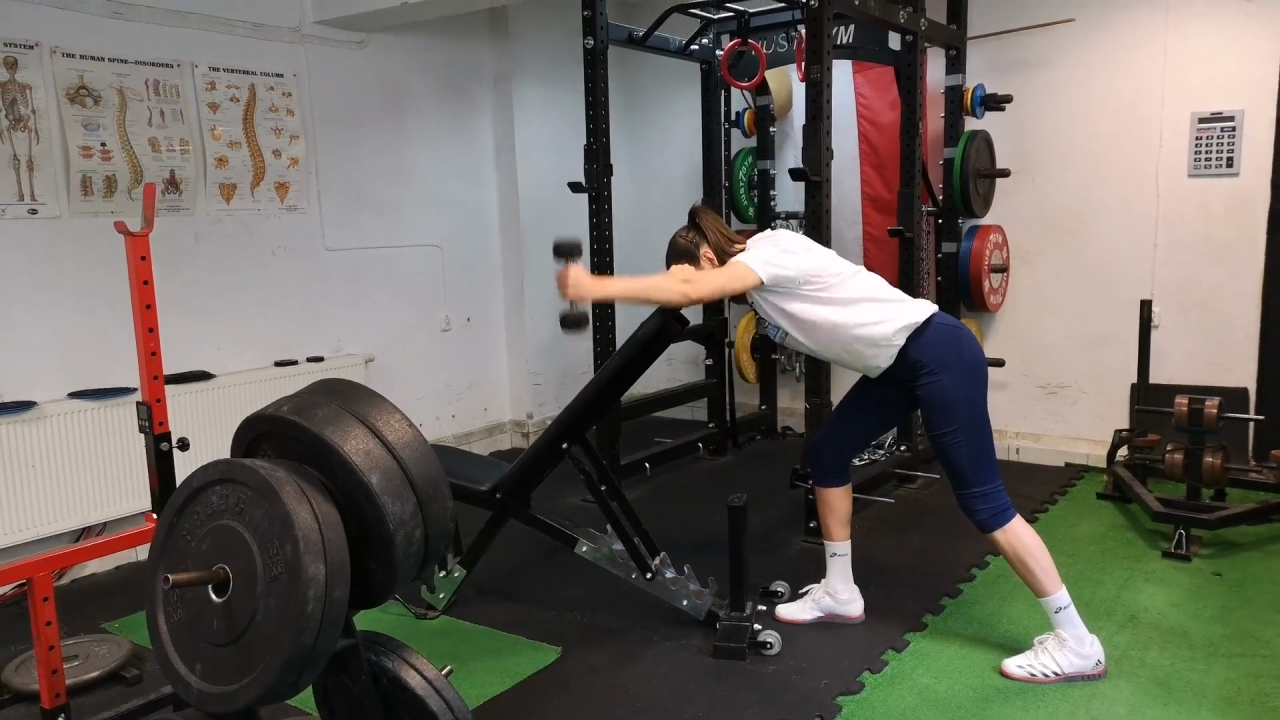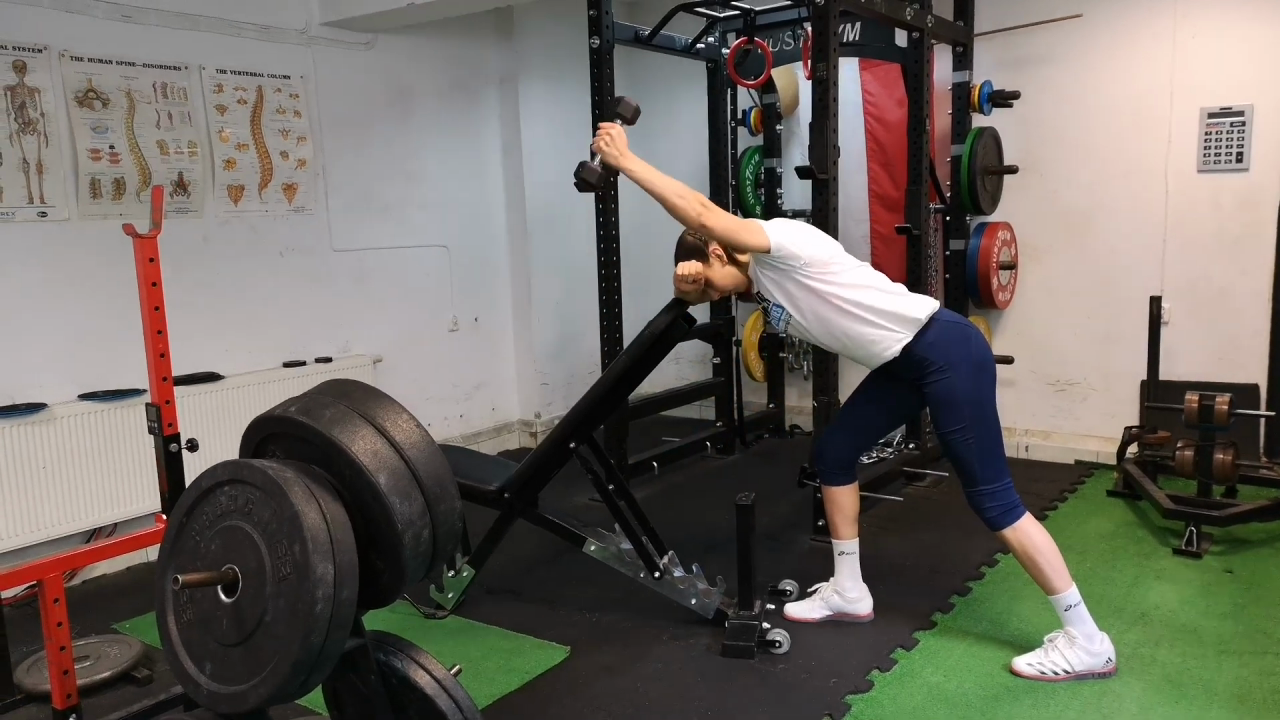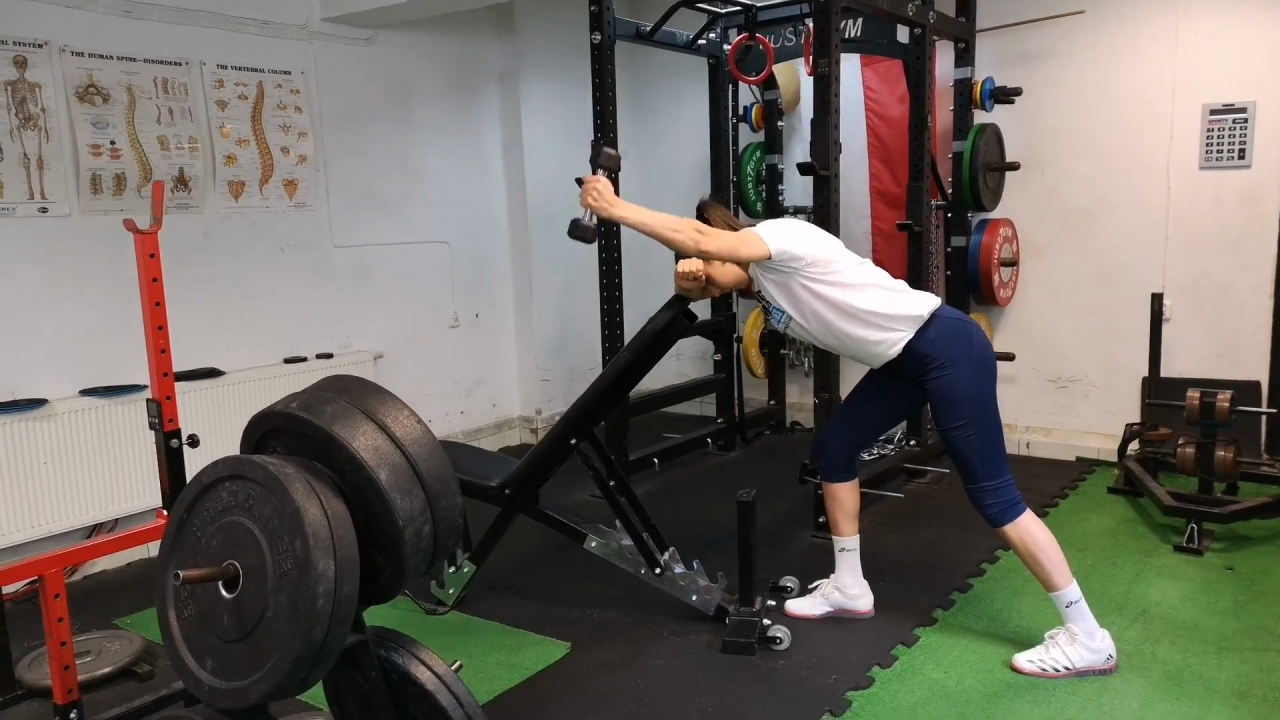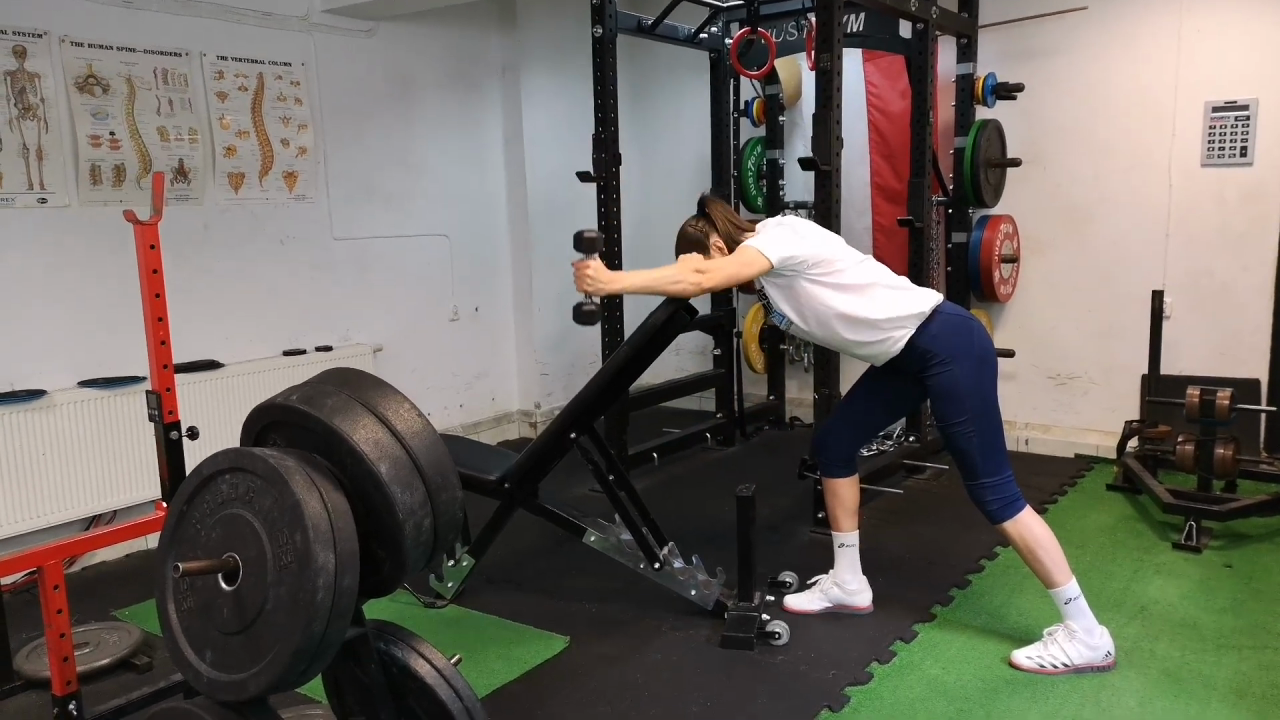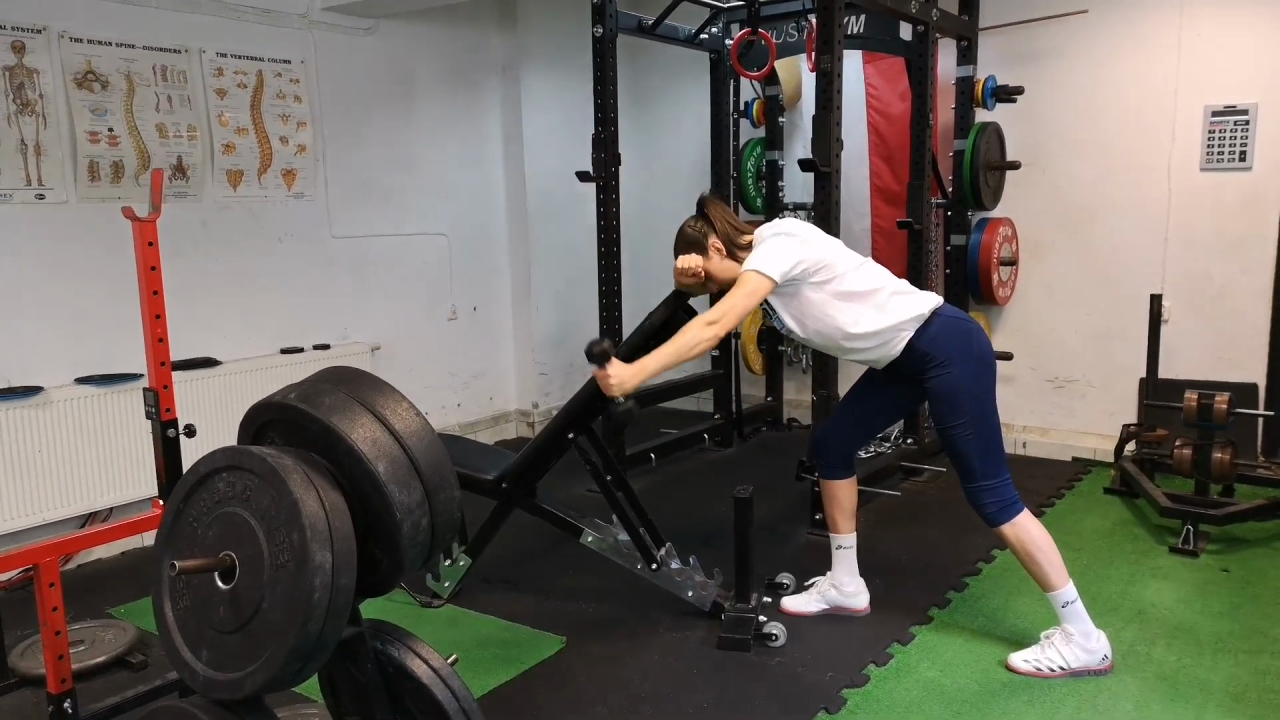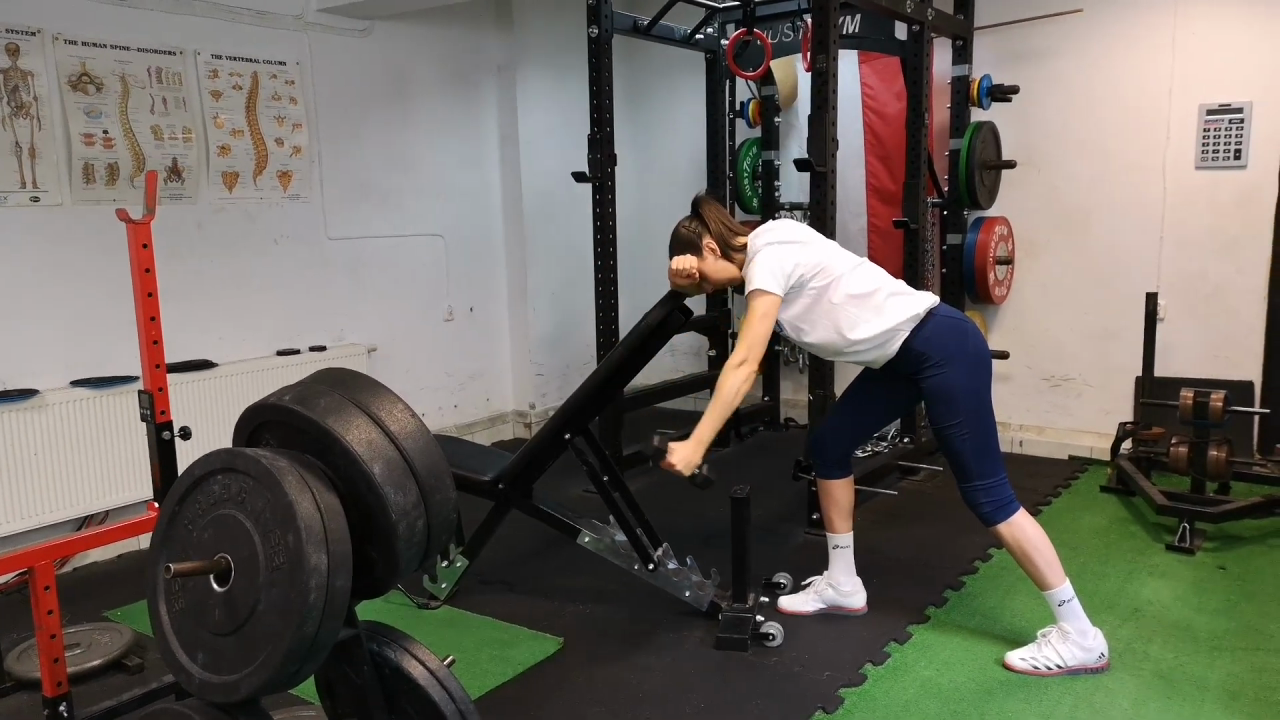
dt=0.5s
person 1, frame 1
left shoulder: (771, 253)
right shoulder: (754, 273)
left elbow: (697, 284)
left wrist: (598, 287)
right wrist: (679, 284)
left hip: (939, 355)
right hip: (897, 363)
left knee: (982, 501)
right knee: (827, 454)
left ankle: (1076, 645)
right ankle: (840, 594)
person 1, frame 2
left shoulder: (778, 242)
right shoulder: (759, 283)
left elbow: (703, 214)
right elbow: (692, 290)
left wrist: (625, 161)
right wrist: (689, 280)
left hip: (945, 351)
right hip: (903, 362)
left knee: (991, 498)
right knee: (833, 453)
left ankle: (1086, 640)
right ankle: (849, 590)
person 1, frame 3
left shoulder: (780, 236)
right shoulder: (761, 278)
left elbow: (700, 239)
left wrist: (616, 208)
right wrist: (690, 276)
left hip: (947, 348)
right hip: (904, 360)
left knee: (993, 495)
right knee: (833, 449)
left ankle: (1087, 639)
right ankle: (849, 589)
person 1, frame 4
left shoulder: (779, 238)
right shoulder: (762, 265)
left elbow: (702, 278)
left wrist: (612, 281)
right wrist: (668, 274)
left hip: (947, 344)
right hip: (904, 354)
left knee: (992, 490)
right knee: (832, 445)
left ankle: (1086, 635)
right ankle: (848, 583)
person 1, frame 5
left shoulder: (776, 246)
right shoulder: (766, 254)
left elbow: (715, 326)
right elbow: (694, 286)
left wrist: (634, 372)
right wrist: (690, 272)
left hip: (947, 347)
right hip: (903, 356)
left knee: (990, 494)
right knee: (830, 447)
left ankle: (1082, 639)
right ankle: (845, 586)
person 1, frame 6
left shoulder: (769, 255)
right shoulder: (761, 250)
left elbow: (744, 364)
right elbow: (688, 283)
left wrist: (695, 446)
right wrist: (683, 273)
left hip: (943, 347)
right hip: (901, 355)
left knee: (986, 493)
right knee: (828, 445)
left ankle: (1080, 637)
right ankle: (843, 585)
